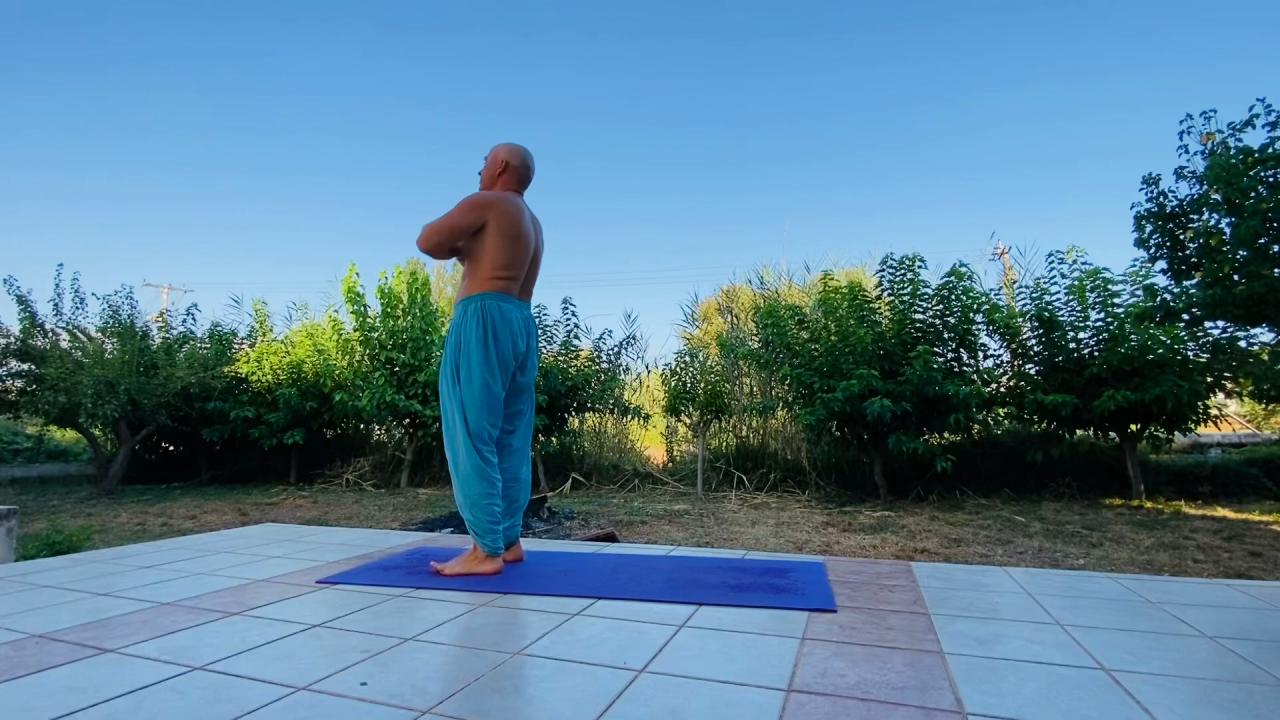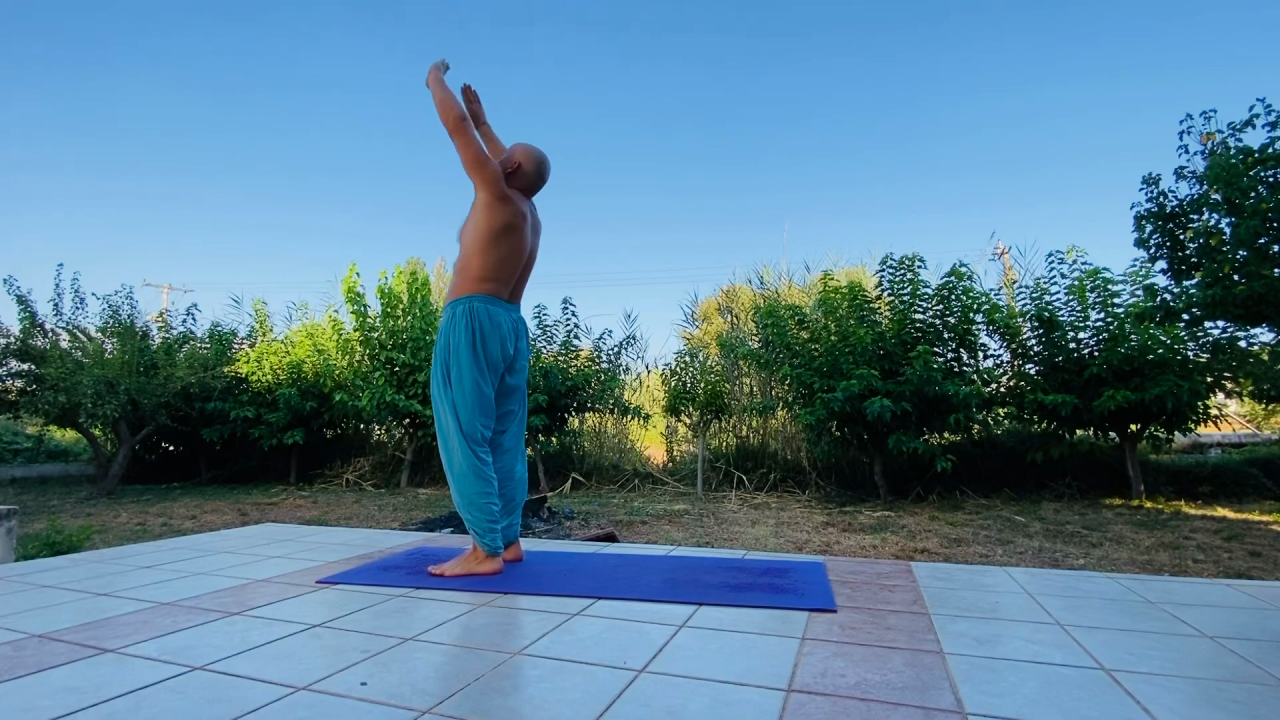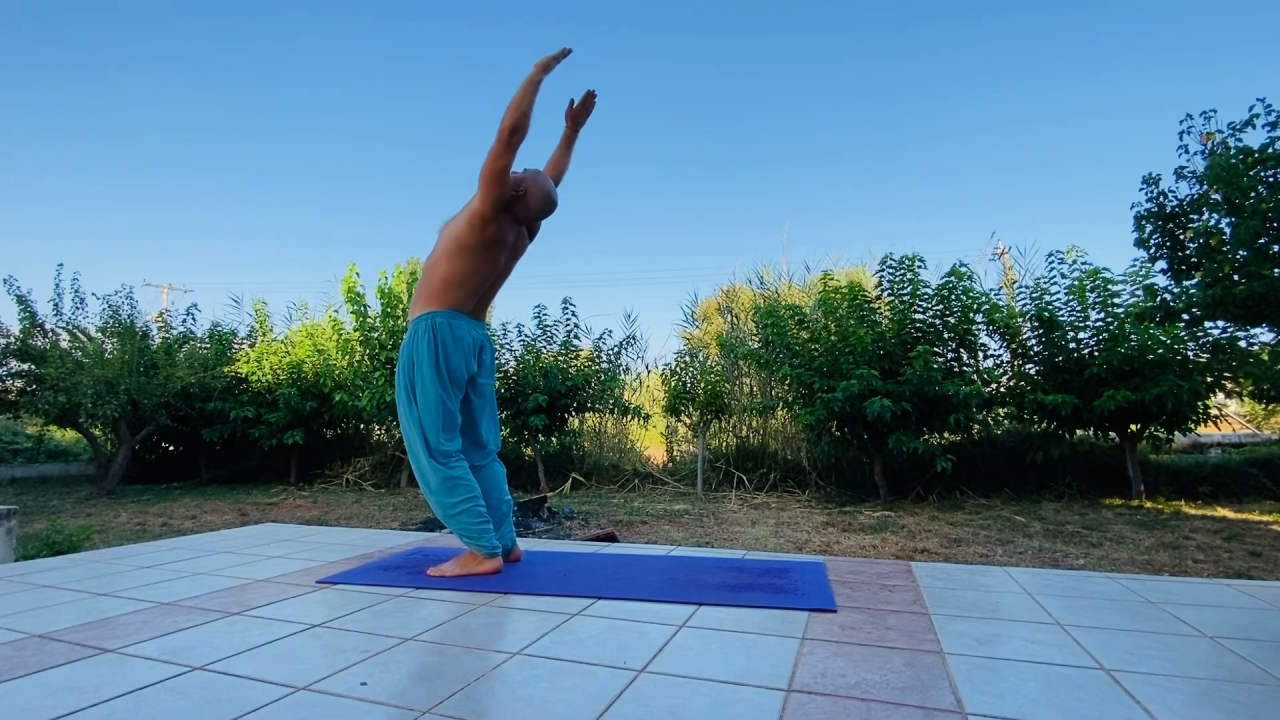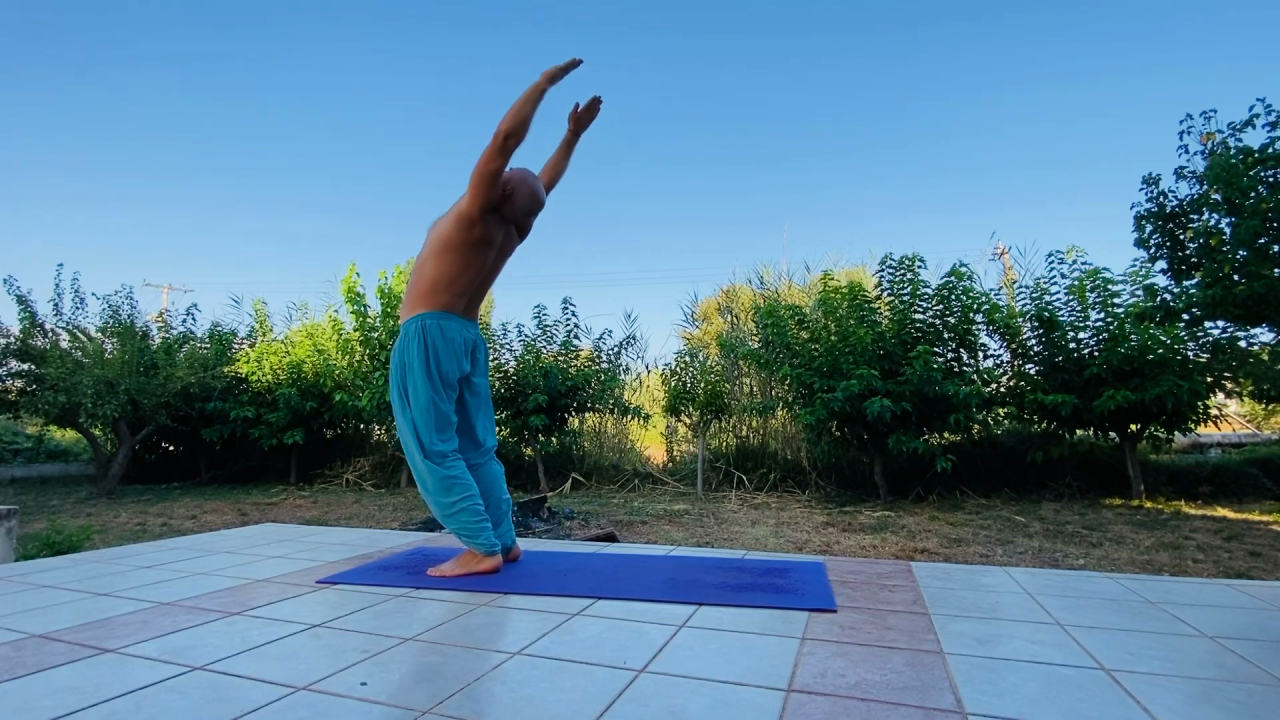
dt=0.7s
person 1, frame 1
left shoulder: (488, 202)
right shoulder: (530, 222)
left elbow: (428, 240)
left wrist: (449, 246)
right wrist: (464, 245)
left hip: (483, 321)
right hip: (521, 325)
left knee: (471, 437)
right knee: (509, 440)
left ankle: (486, 550)
right ankle: (508, 541)
person 1, frame 2
left shoulder: (498, 195)
right shoulder: (530, 212)
left elbow: (455, 125)
right elbow: (506, 159)
left wrist: (435, 77)
right wrist: (482, 118)
left hip: (471, 322)
right hip: (510, 325)
left knee: (465, 438)
right knee: (503, 440)
left ankle: (486, 550)
right ankle: (507, 541)
person 1, frame 3
left shoulder: (490, 215)
right shoulder: (524, 231)
left elbow: (509, 134)
right elbow: (552, 179)
left wrist: (538, 73)
right wrist: (571, 132)
left hip: (436, 336)
right hip: (473, 339)
left knee: (435, 449)
right knee: (477, 448)
left ankle: (482, 550)
right ankle: (503, 541)
person 1, frame 4
left shoulder: (477, 213)
right shoulder: (513, 229)
left elbow: (504, 138)
right elbow: (546, 181)
left wrist: (544, 82)
right wrist: (573, 134)
left hip: (427, 337)
right hip: (466, 339)
left knee: (433, 448)
right knee: (474, 447)
left ankle: (482, 548)
right ankle: (502, 540)
